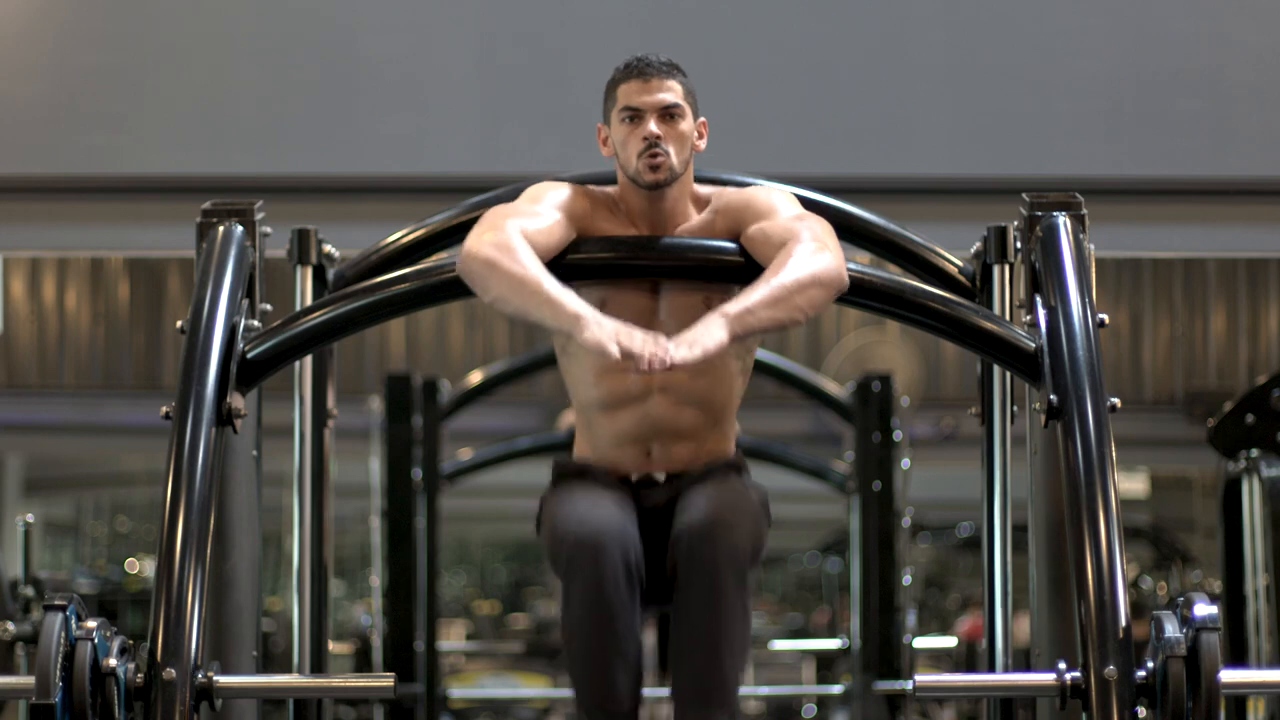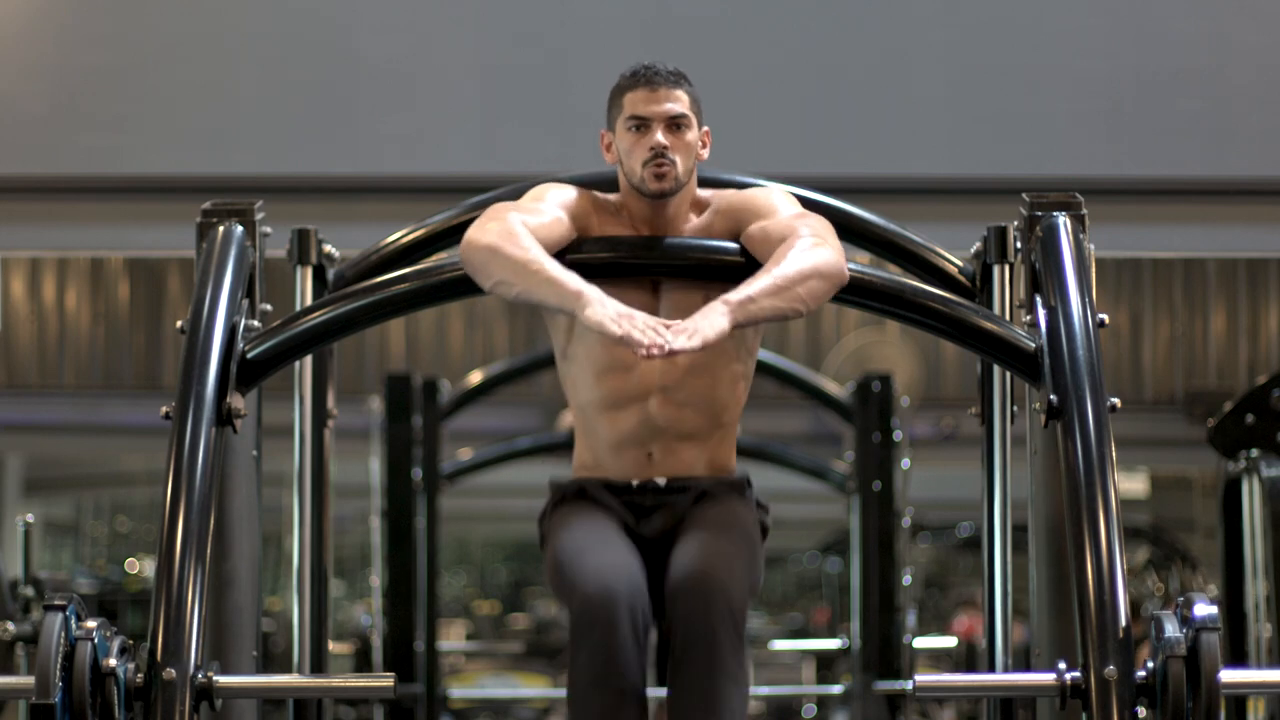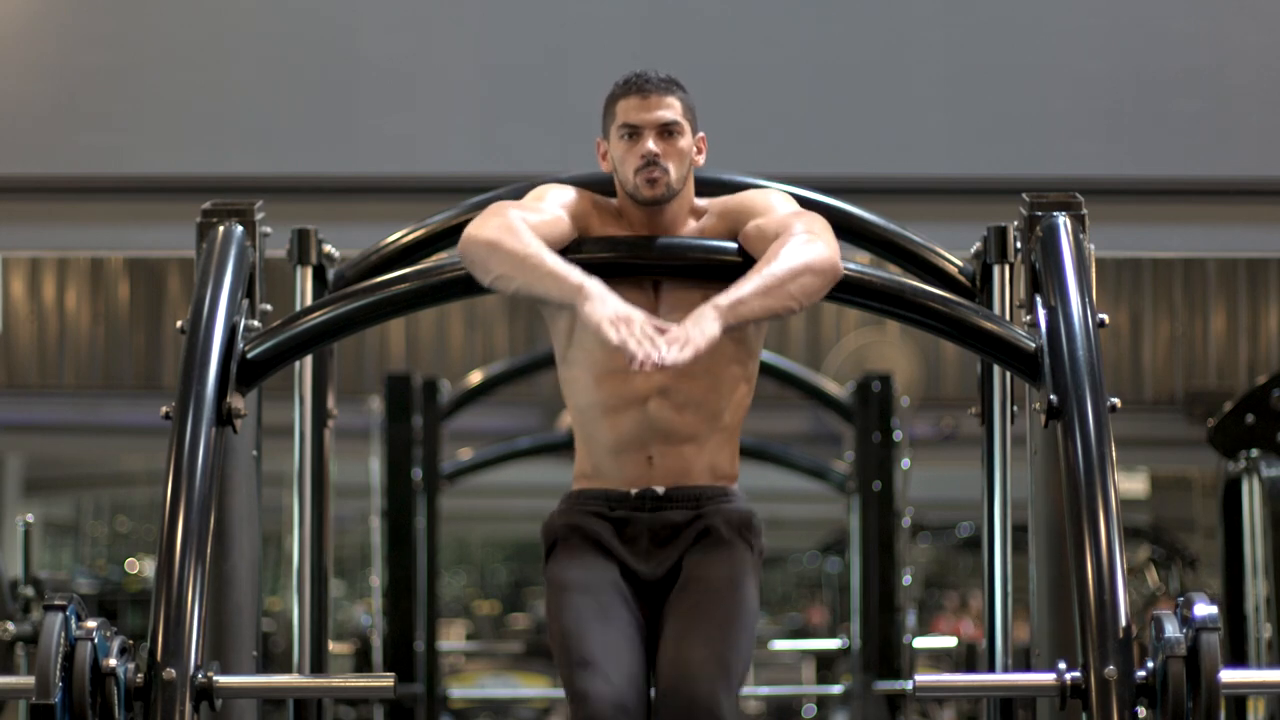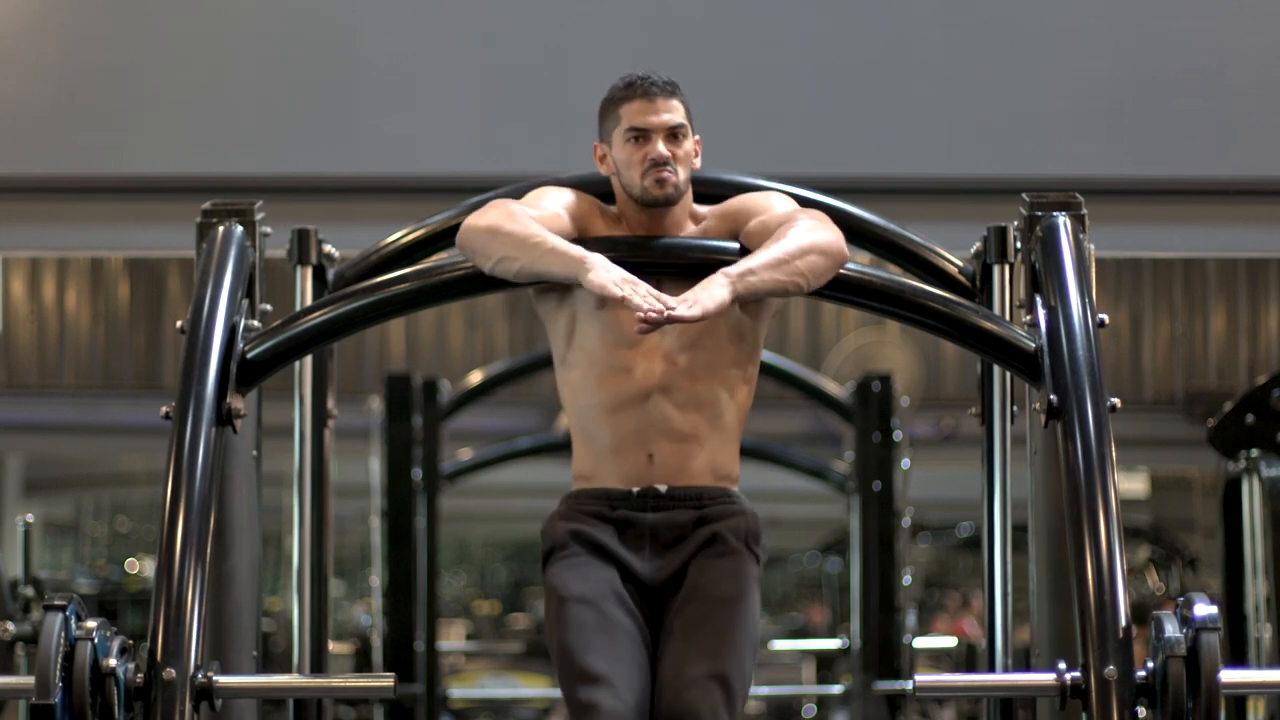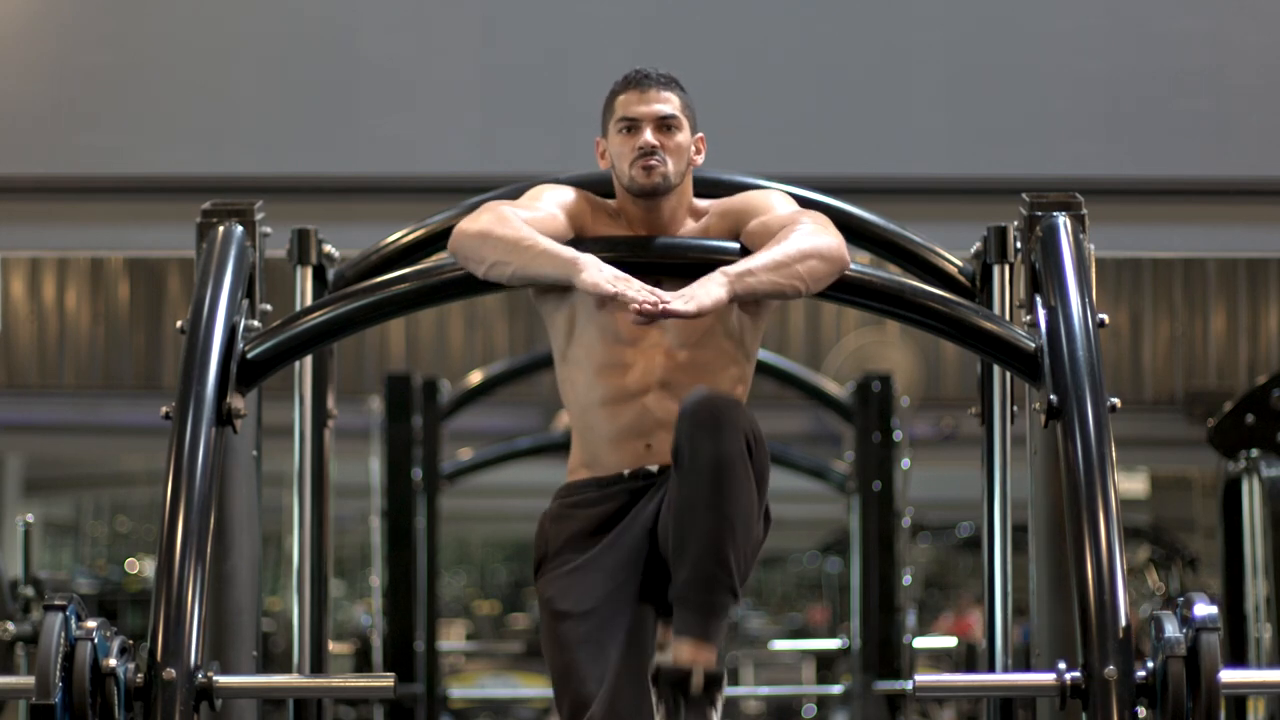
dt=1s
person 1, frame 1
left shoulder: (747, 209)
right shoulder: (565, 207)
left elbow: (823, 265)
right elbow: (483, 253)
left wrist: (719, 324)
right wrist: (587, 320)
left hip: (706, 497)
right hip: (598, 498)
left knee: (714, 532)
right knee: (594, 540)
person 1, frame 2
left shoulder: (746, 210)
right shoulder: (569, 209)
left elbow: (824, 259)
right elbow: (483, 245)
left wrist: (721, 313)
right wrist: (593, 302)
left hip: (708, 512)
right hip: (596, 512)
left knee: (706, 595)
right knee: (604, 600)
person 1, frame 3
left shoulder: (746, 214)
right shoulder: (569, 212)
left elbow: (819, 255)
right elbow: (484, 240)
left wrist: (713, 316)
right wrist: (590, 294)
left hip: (709, 529)
right hip: (596, 529)
person 1, frame 4
left shoulder: (744, 221)
right shoulder: (569, 220)
left elbow: (825, 243)
right elbow: (481, 232)
left wrist: (718, 288)
right wrist: (594, 268)
left hip: (711, 529)
right hip: (594, 531)
person 1, frame 5
left shoulder: (743, 217)
right shoulder: (569, 213)
left elbow: (826, 247)
right elbow: (473, 236)
left wrist: (719, 285)
right wrist: (586, 268)
left hip: (713, 522)
right hip: (592, 513)
left knee: (714, 417)
